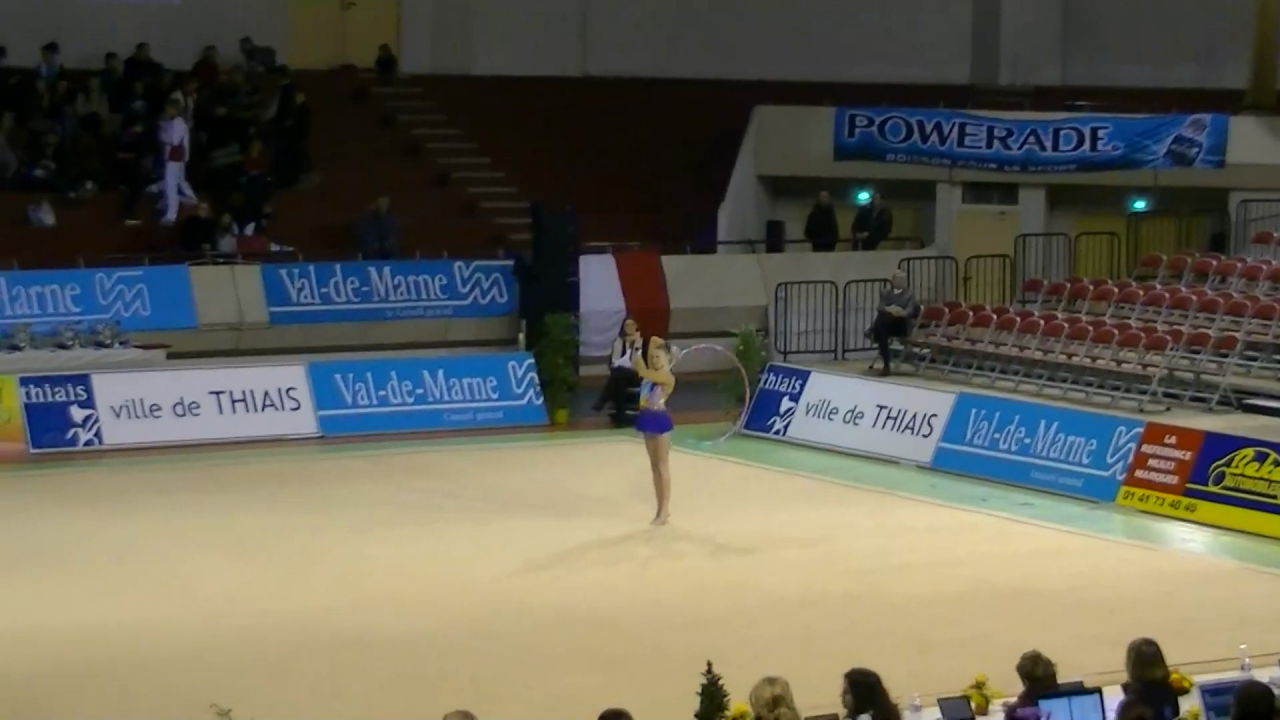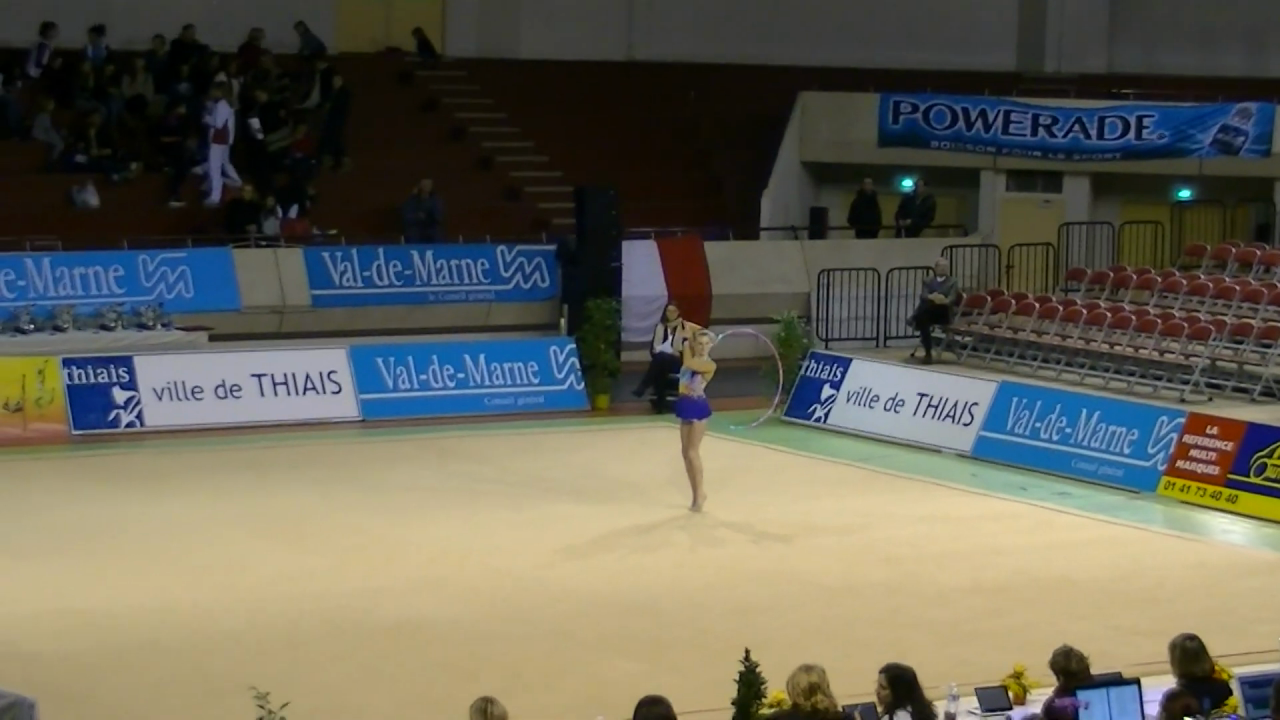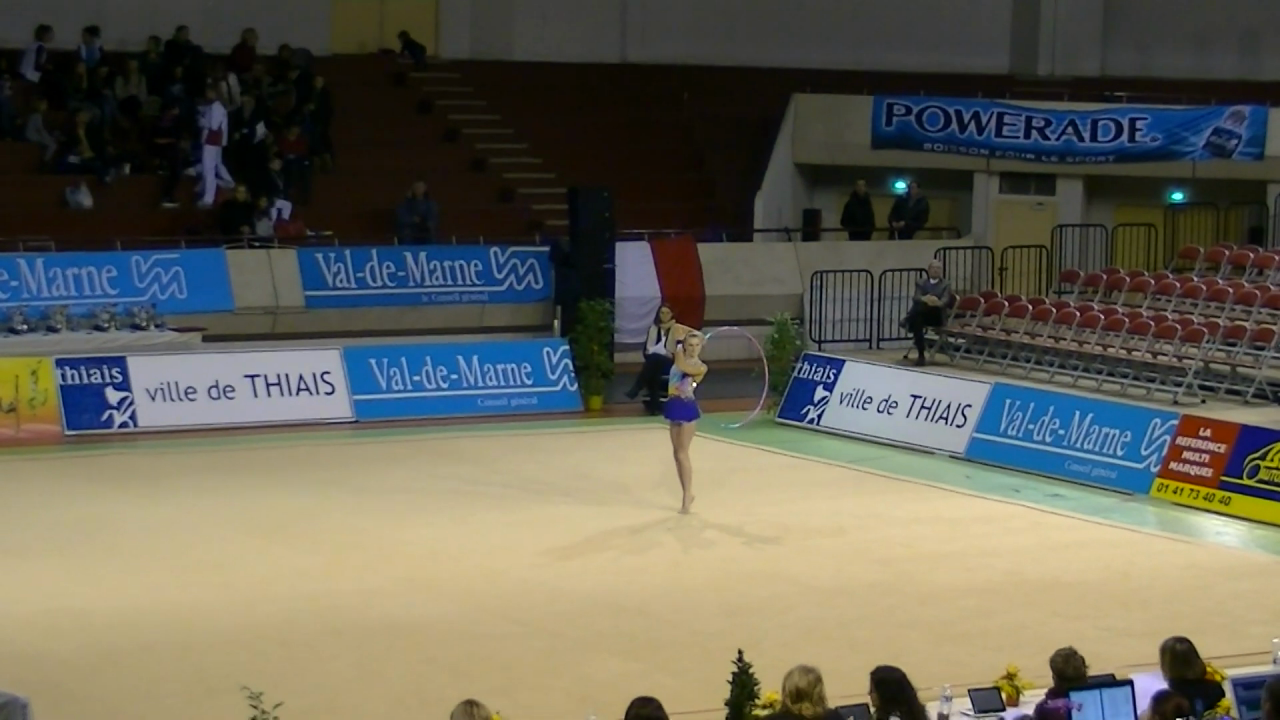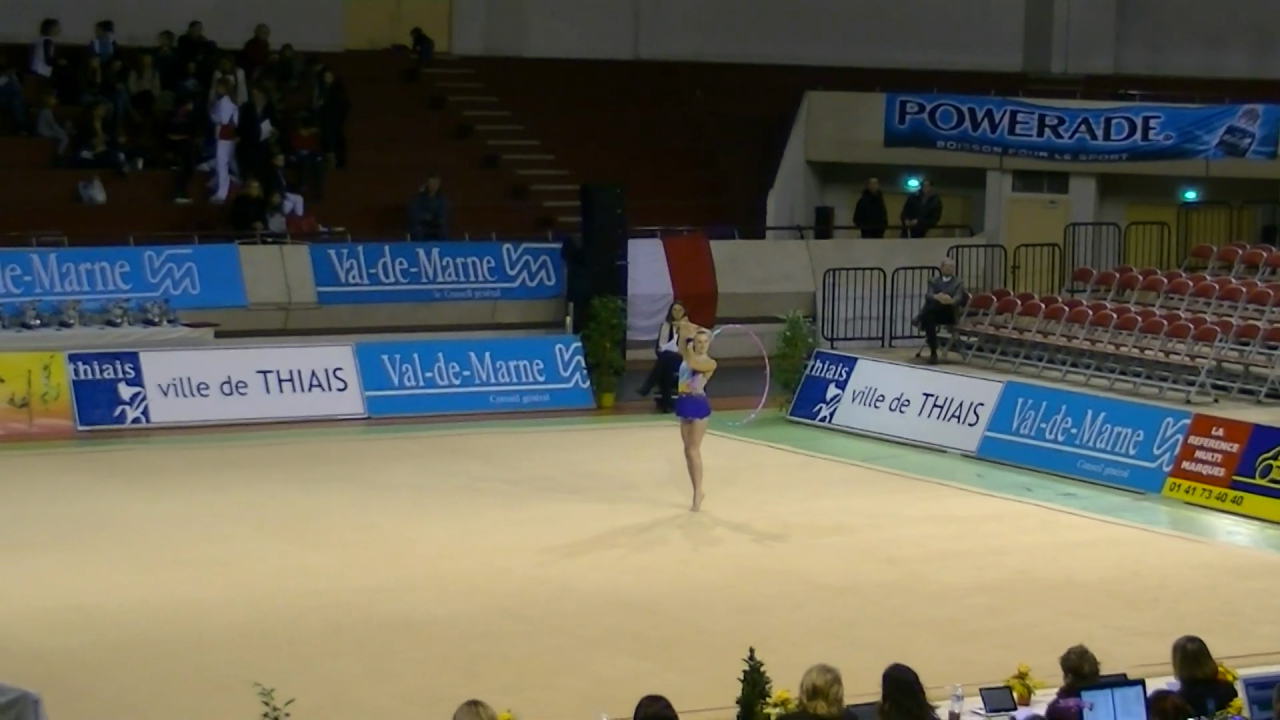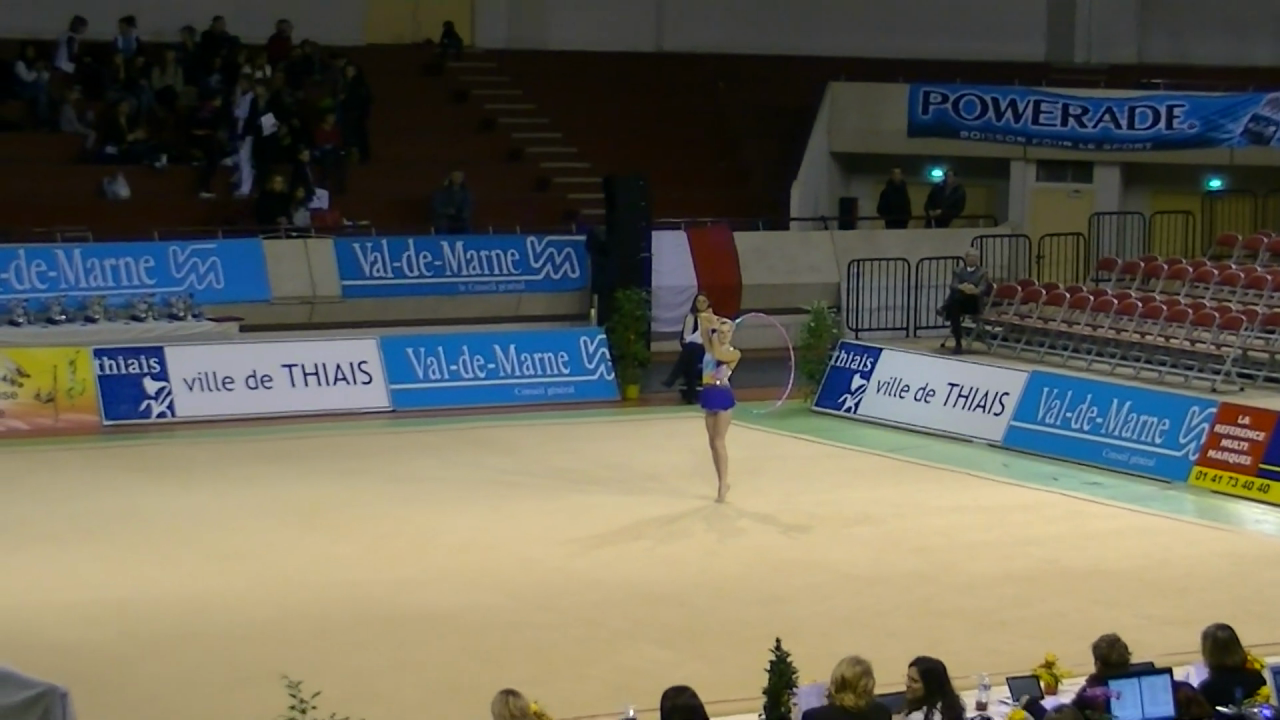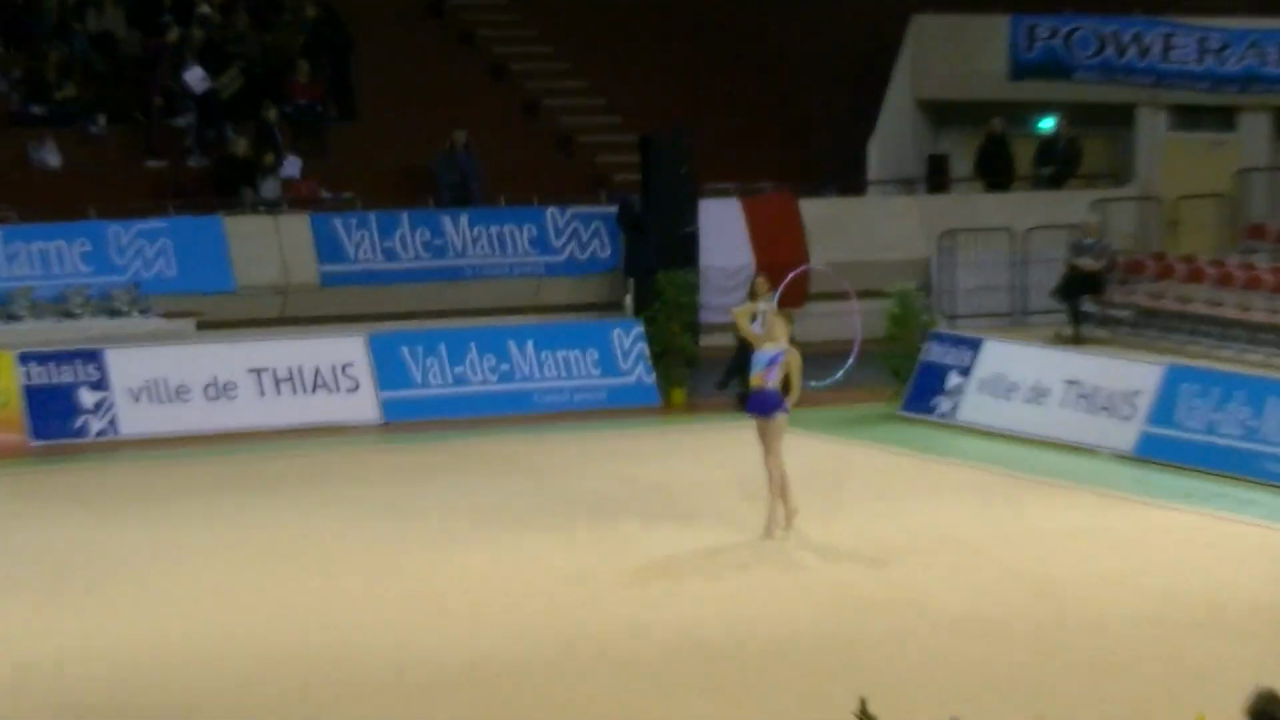
dt=0.7s
person 1, frame 1
left shoulder: (668, 377)
right shoulder: (653, 372)
left elbow: (642, 372)
right elbow: (653, 341)
left wrist: (638, 350)
left hip: (659, 420)
right hip: (648, 420)
left knee: (662, 466)
right knee: (655, 466)
left ankle: (664, 509)
right ankle: (660, 508)
person 1, frame 2
left shoulder: (709, 365)
right shoulder: (692, 357)
left elbow: (688, 363)
right elbow: (688, 333)
left wrist: (686, 339)
left hip: (698, 407)
right hip: (686, 406)
left knee: (692, 453)
right knee: (686, 453)
left ankle: (699, 493)
right ankle: (697, 493)
person 1, frame 3
left shoulder: (701, 367)
right shoulder: (679, 358)
left elbow: (682, 366)
left wrist: (680, 343)
left hip: (687, 408)
right hip: (674, 406)
left knee: (682, 454)
right knee: (677, 454)
left ankle: (687, 494)
right ankle: (687, 493)
person 1, frame 4
left shoulder: (710, 363)
right shoulder: (687, 355)
left elbow: (693, 364)
right elbow: (682, 328)
left wrist: (690, 347)
left hip: (698, 404)
right hip: (684, 403)
left knee: (693, 451)
right knee: (688, 452)
left ankle: (698, 492)
right ankle: (697, 491)
person 1, frame 5
left shoulder: (734, 354)
right shoulder: (709, 346)
left elbow: (718, 354)
right elbow: (702, 317)
left wrist: (715, 333)
left hip: (722, 396)
right hip: (708, 395)
left knee: (718, 442)
right knee: (712, 443)
left ankle: (723, 484)
right ankle: (722, 482)
person 1, frame 6
left shoulder: (790, 353)
right shoulder: (761, 342)
left elbow: (795, 388)
left wrist: (784, 408)
right wrist: (763, 311)
left hip: (774, 402)
right hip: (757, 401)
left knee: (771, 459)
right knee: (774, 458)
